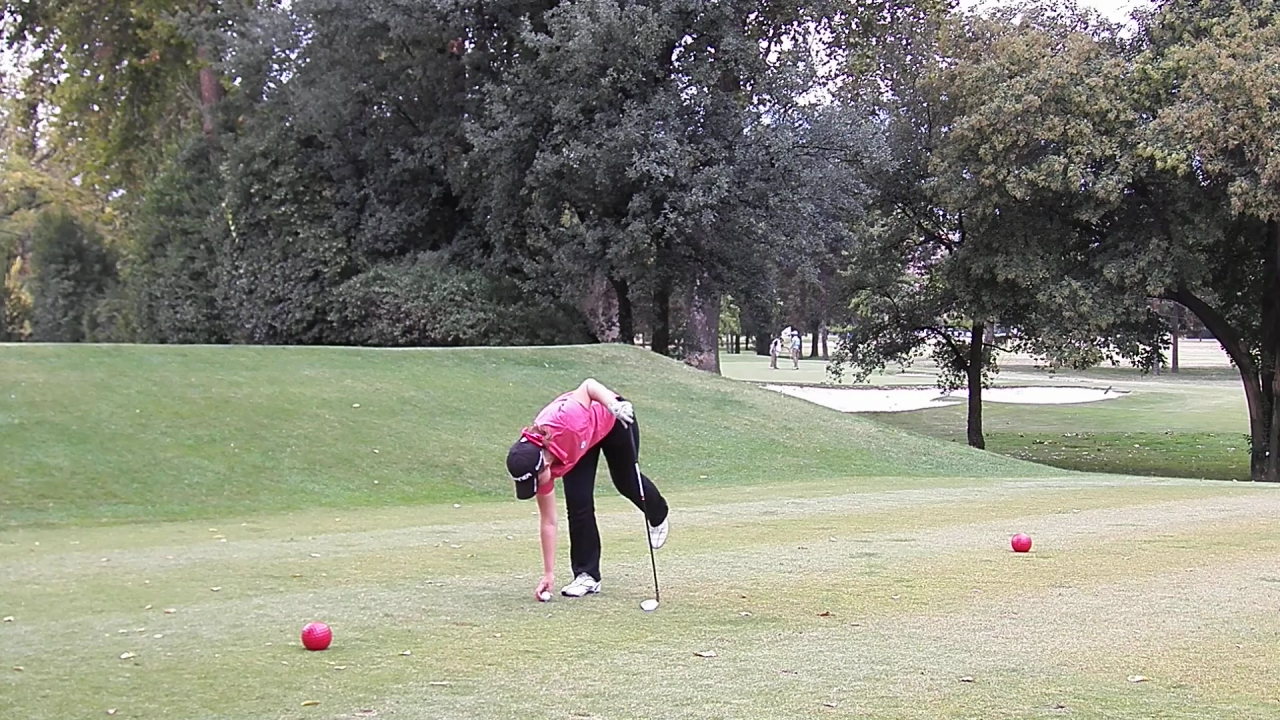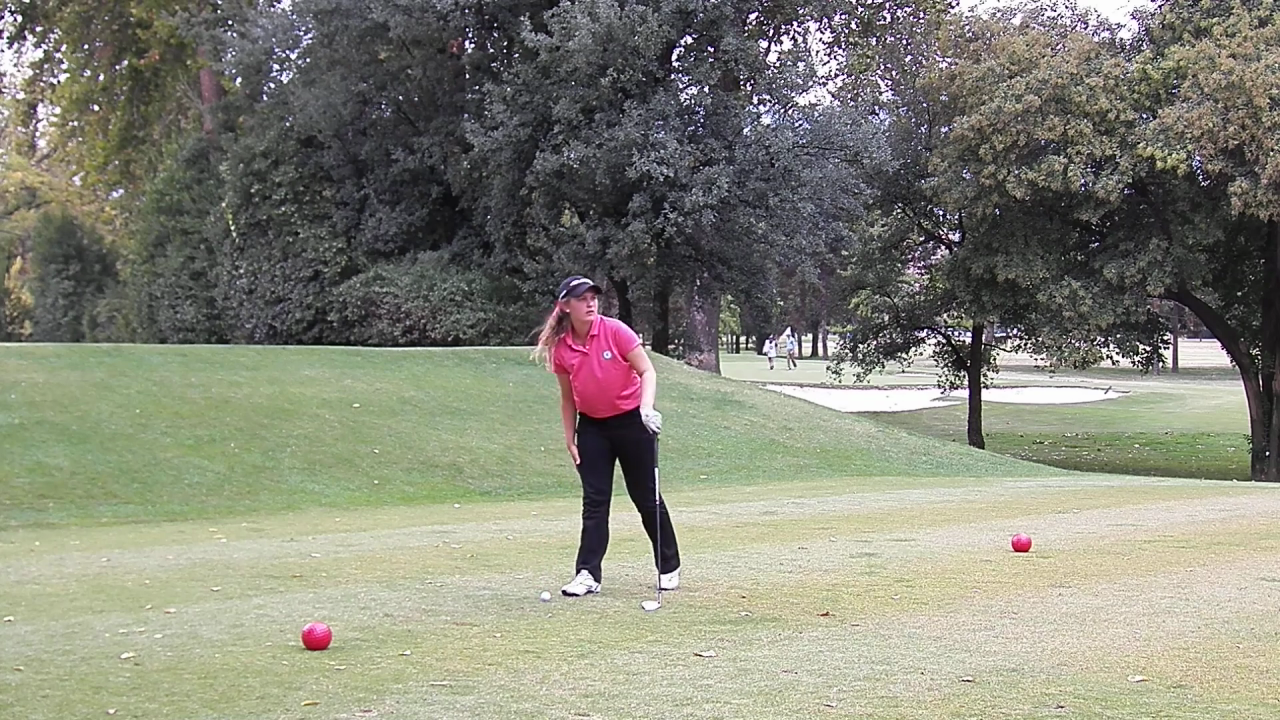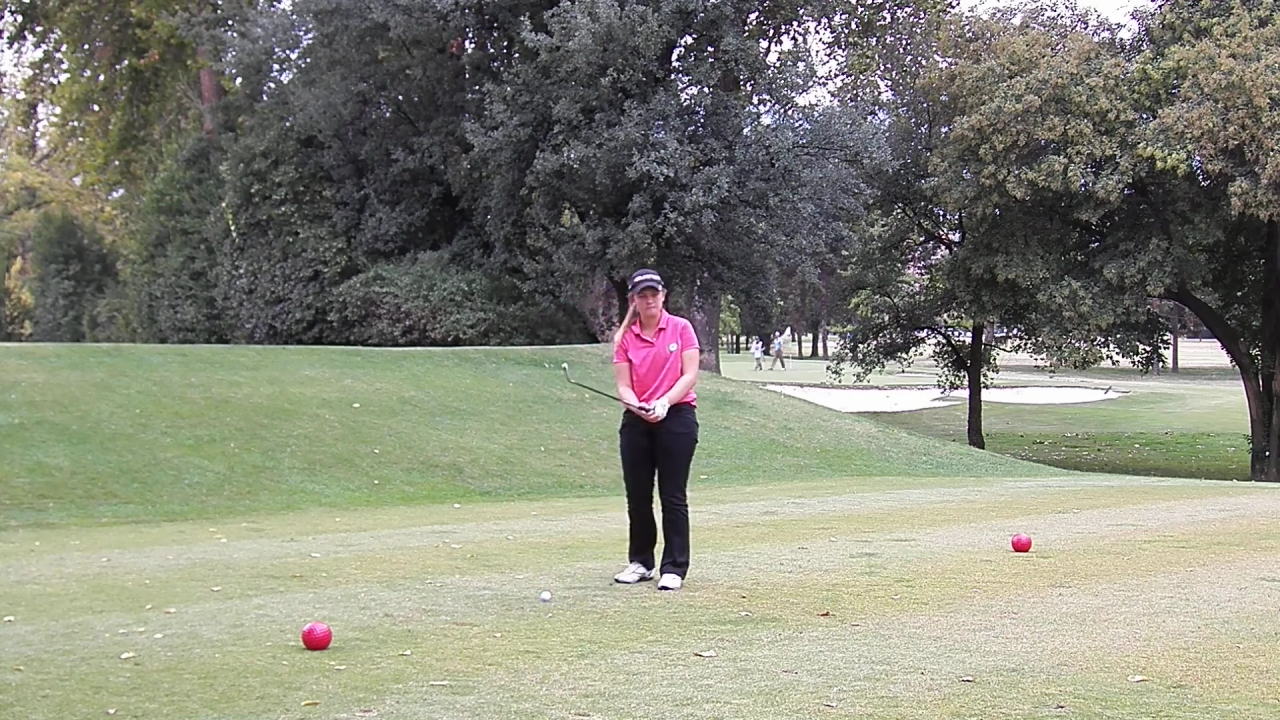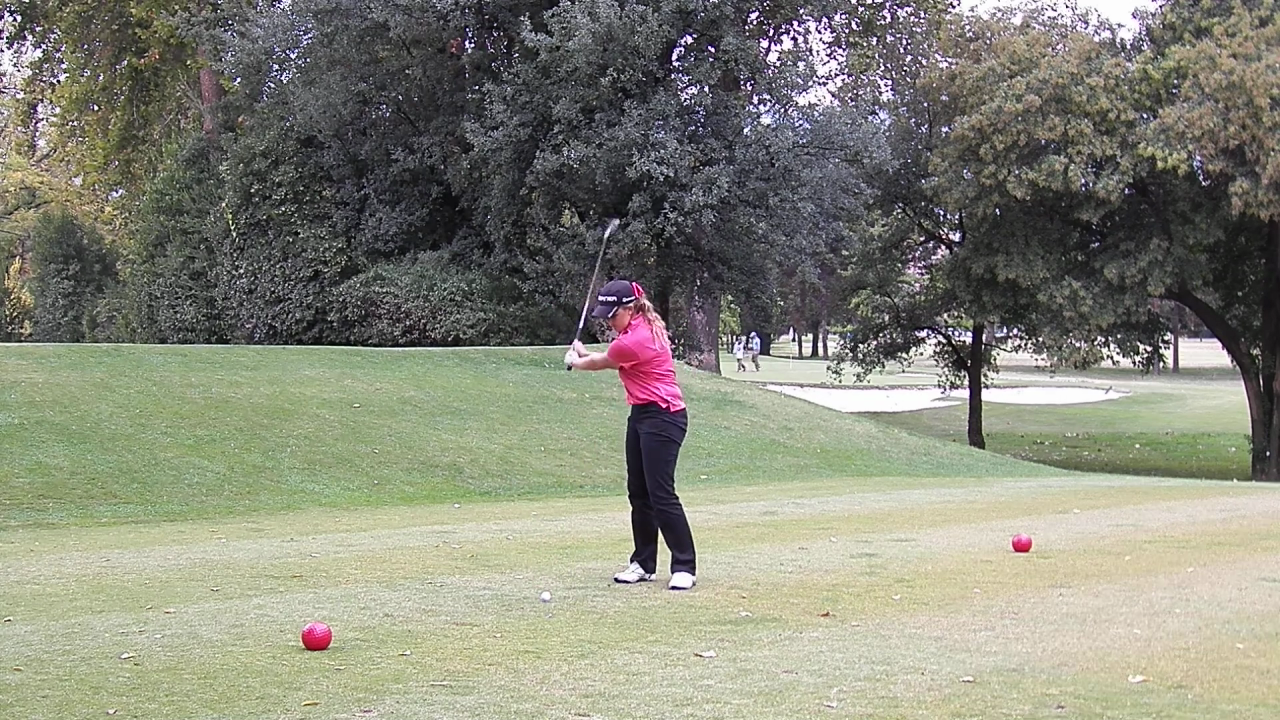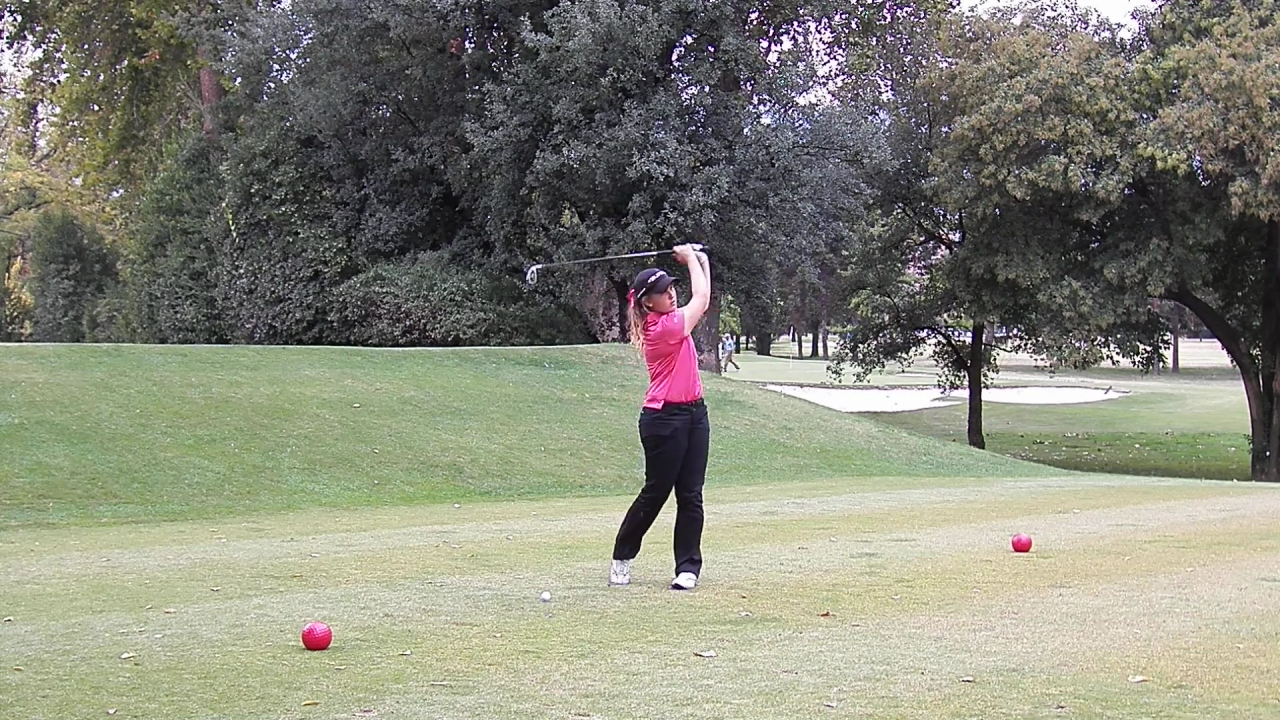
dt=1s
person 1, frame 1
left shoulder: (564, 424)
right shoulder: (536, 464)
left elbow: (588, 385)
right elbow: (548, 522)
left wrist: (614, 405)
right wrist: (548, 573)
left hip: (614, 421)
right hip: (579, 445)
left knee: (627, 482)
right knee: (578, 505)
left ankle: (658, 516)
right ankle: (587, 574)
person 1, frame 2
left shoulder: (616, 331)
right shoulder: (559, 348)
left elbow: (647, 371)
right elbow: (567, 398)
left wrist: (648, 406)
right wrist: (570, 440)
left hip: (632, 421)
right hip: (592, 428)
left knee: (645, 496)
right knee: (594, 501)
left ankle: (669, 567)
right ankle: (587, 574)
person 1, frame 3
left shoulder: (681, 328)
right shoulder: (624, 337)
left elbow: (690, 375)
right elbow: (624, 386)
left wrist: (664, 402)
right wrist: (638, 407)
left hip: (676, 418)
right hip: (637, 421)
left knee: (672, 495)
right knee: (637, 496)
left ankle: (673, 567)
right ankle: (641, 561)
person 1, frame 4
left shoulder: (633, 342)
right shoulder: (643, 328)
left elbow: (601, 363)
right elbow: (613, 359)
left wrist: (576, 361)
right wrist: (583, 354)
left hip: (662, 419)
right hip: (643, 416)
left knee: (661, 493)
right knee: (638, 492)
left ankle: (684, 566)
right ankle: (643, 562)
person 1, frame 5
left shoulder: (668, 320)
right shoulder: (665, 328)
left elbow: (701, 299)
right elbow: (702, 298)
left wrist: (700, 261)
right wrist: (692, 261)
left hip: (693, 412)
right hip: (665, 418)
left knee: (691, 495)
right knee: (656, 492)
left ankle: (687, 567)
right ankle: (622, 557)
